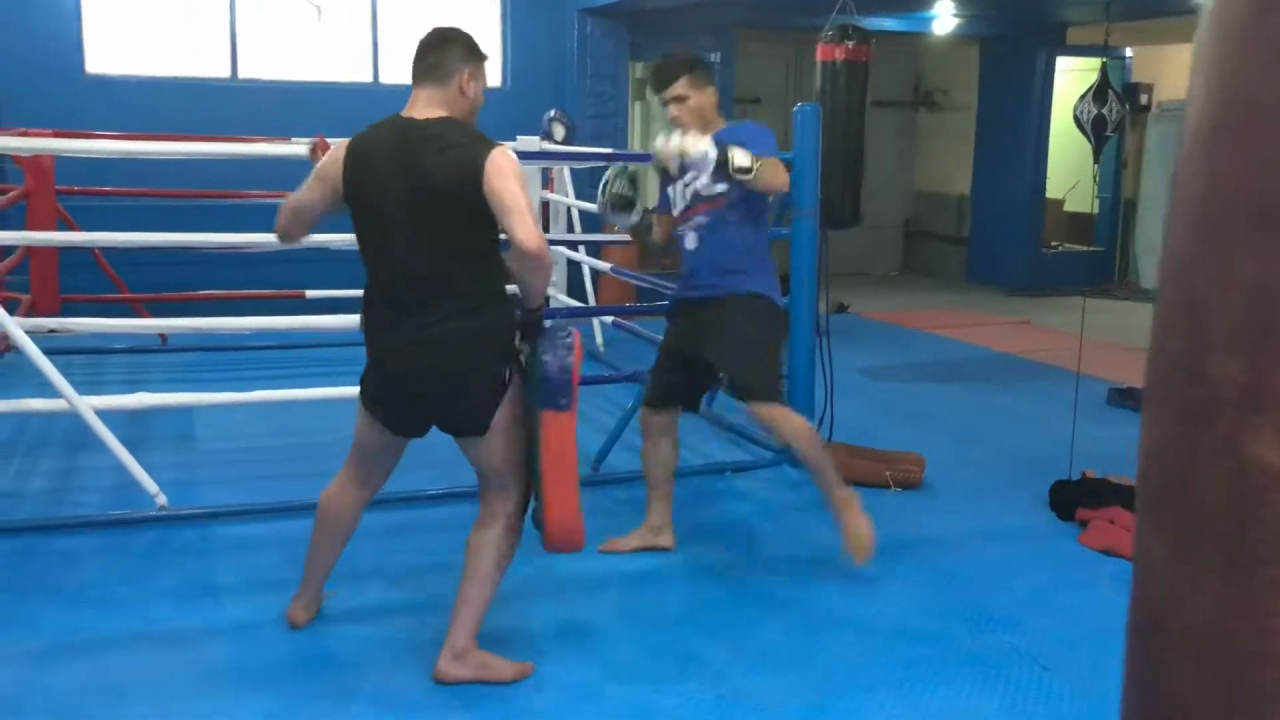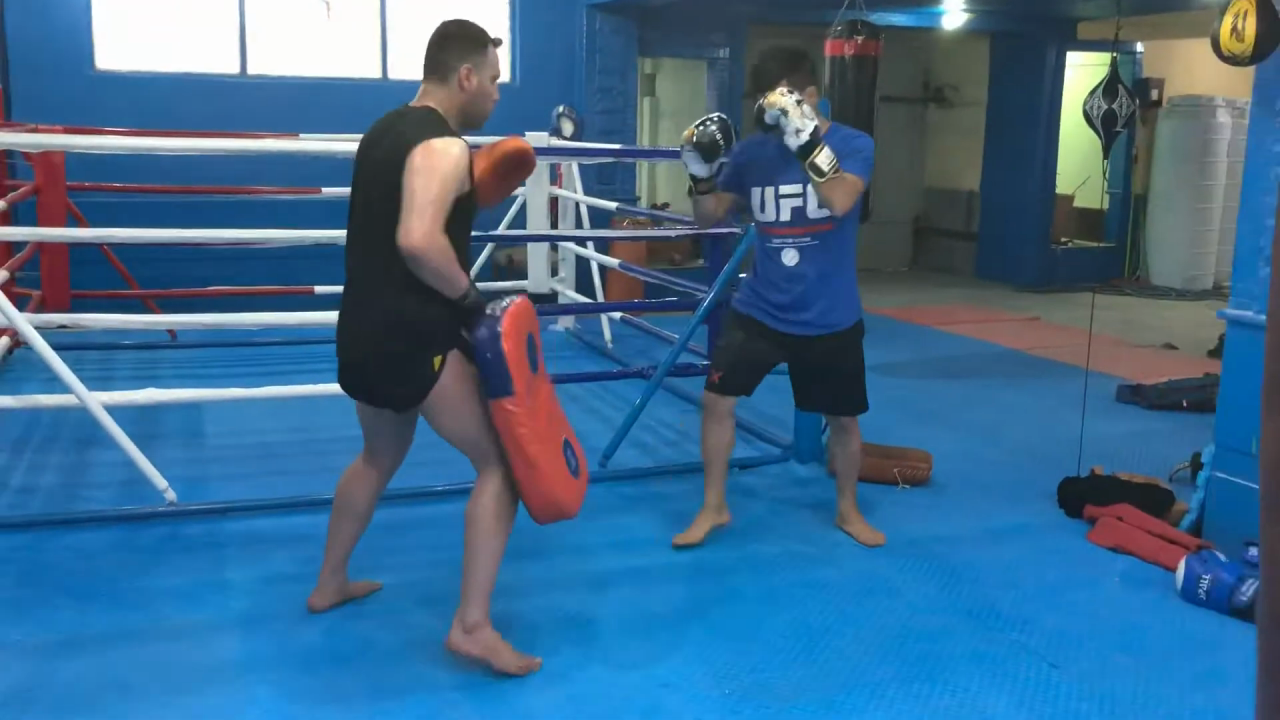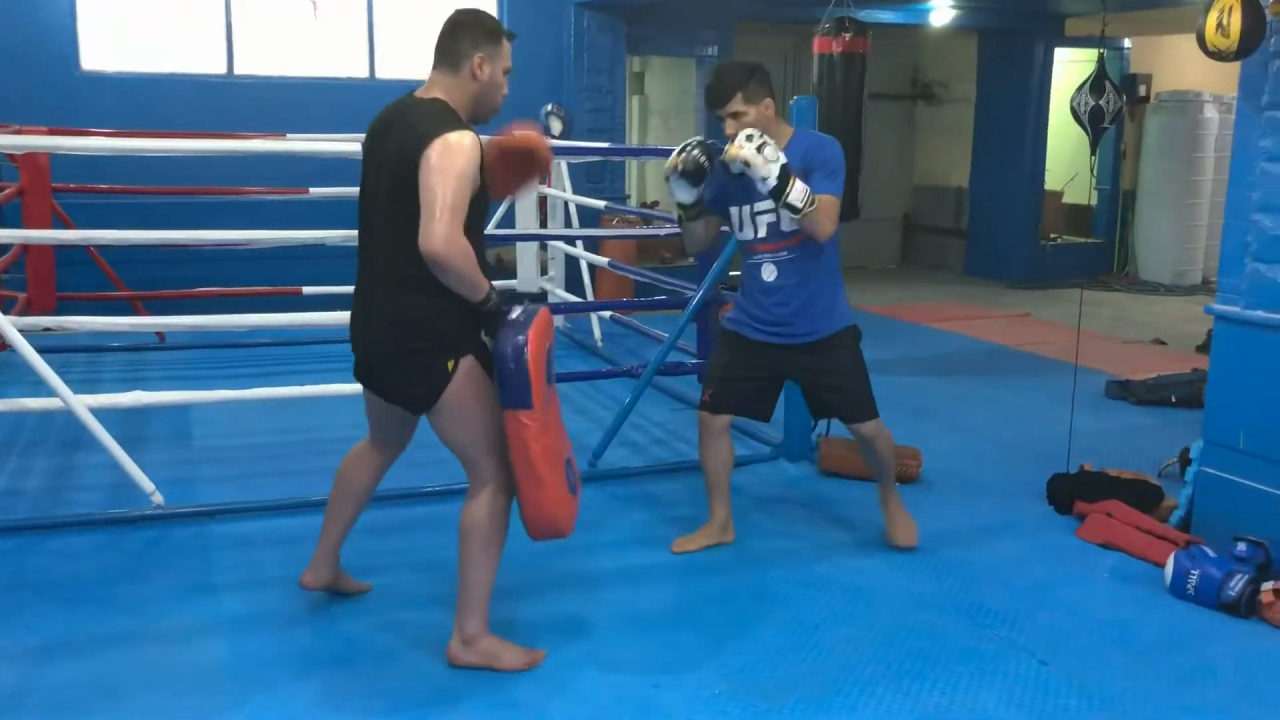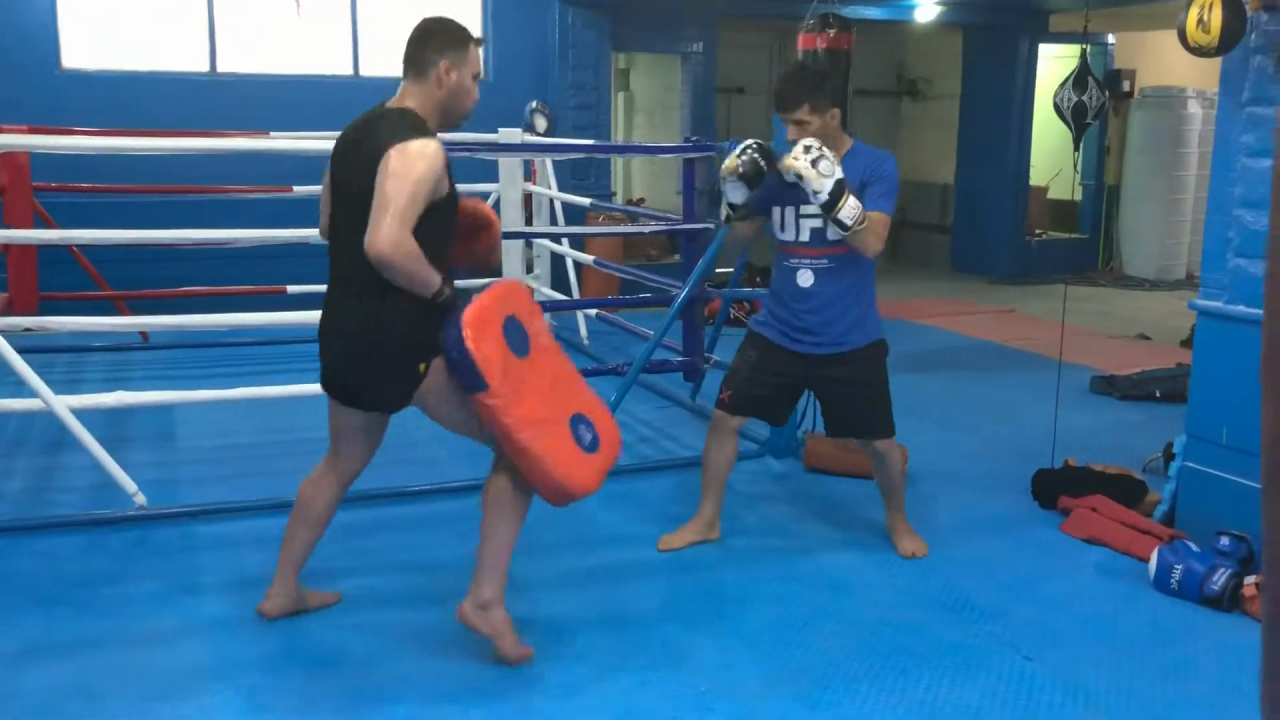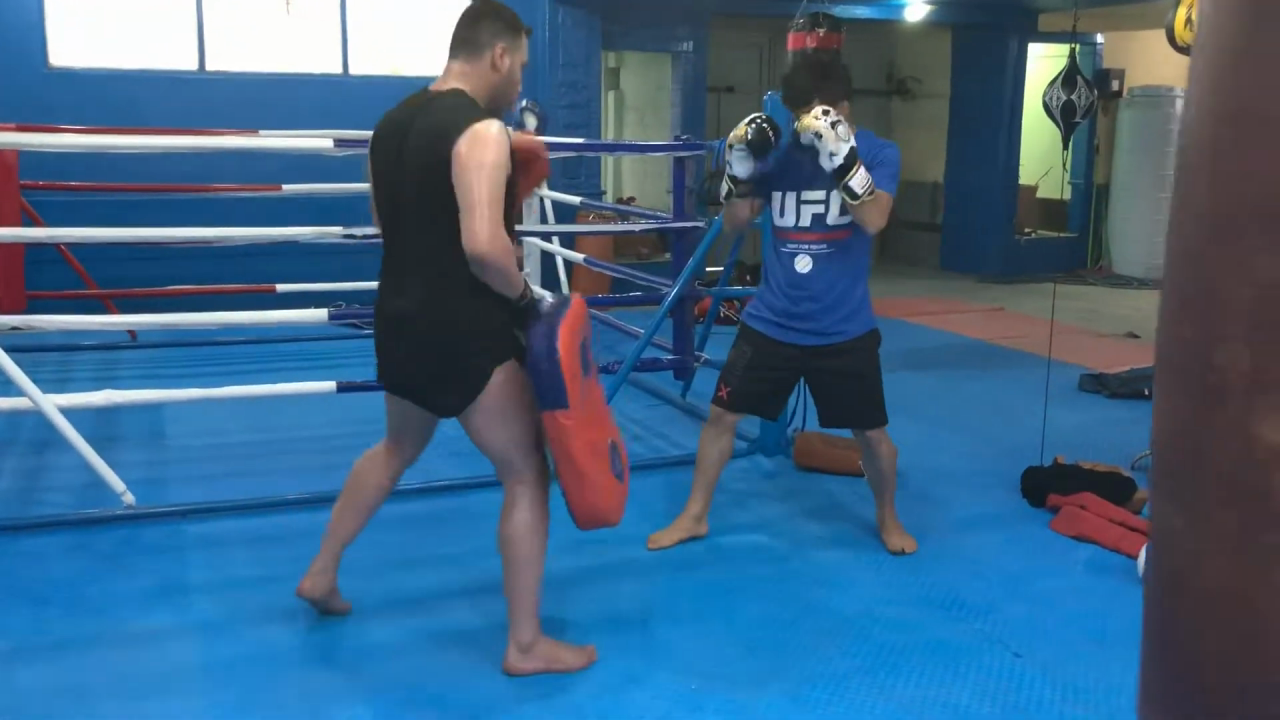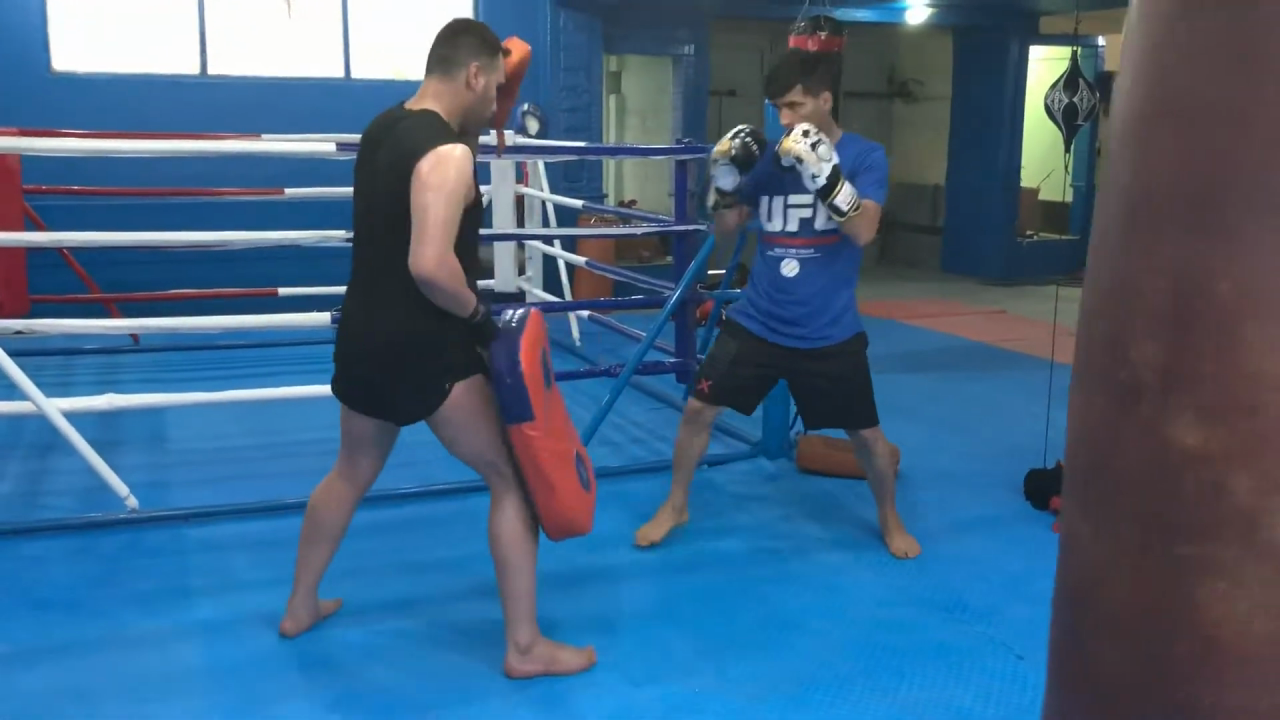
dt=0.4s
person 1, frame 1
left shoulder: (355, 150)
right shoulder: (490, 155)
left elbow: (287, 230)
right elbow: (532, 247)
left wrist: (323, 172)
right wrist: (534, 307)
left hip: (395, 352)
right hip: (478, 354)
left knee: (360, 476)
right knee: (506, 492)
left ankle: (306, 599)
right ankle: (460, 653)
person 1, frame 2
left shoulder: (385, 131)
right shoulder: (444, 145)
right elbow: (417, 240)
left wrist: (479, 190)
right wrist: (469, 295)
left hip: (364, 328)
right hip: (419, 334)
left knee: (379, 456)
right knee: (502, 462)
left ankle: (330, 583)
right ankle: (472, 625)
person 1, frame 3
left shoulder: (391, 119)
right shoulder: (456, 139)
right elbow: (440, 245)
right wrist: (489, 297)
left hip: (377, 319)
right hip: (433, 332)
left knee: (382, 444)
right knee: (493, 473)
left ankle: (323, 565)
right ankle: (471, 637)
person 1, frame 4
left shoulder: (359, 134)
right shoulder: (421, 148)
right elbow: (385, 245)
right wrist: (443, 290)
left hip: (347, 329)
right hip: (405, 335)
left knee: (345, 460)
left ankle: (284, 591)
right ankle: (486, 602)
person 1, frame 5
left shoulder: (393, 123)
right shoulder: (482, 131)
right elbow: (483, 243)
right wrist: (523, 297)
left hip: (400, 322)
right hip: (467, 334)
left knee: (396, 450)
right knee: (528, 475)
left ankle: (320, 578)
right ankle: (526, 644)
person 1, frame 6
left shoulder: (383, 129)
right shoulder: (446, 153)
right elbow: (431, 265)
left wrist: (481, 121)
right wrist: (479, 313)
left hip: (365, 336)
right hip: (428, 349)
left knee: (352, 471)
right knee: (511, 479)
left ankle: (300, 606)
right ankle: (525, 646)
person 2, frame 1
left shoulder: (744, 135)
right shoulder: (674, 160)
left elbow: (776, 183)
right elbow: (659, 237)
left wrist: (714, 156)
right wrist: (632, 217)
left hip: (744, 300)
right hip: (693, 305)
left knee: (765, 408)
right knee: (656, 417)
left ankle: (844, 503)
right ankle: (657, 527)
person 2, frame 2
left shoulder: (854, 144)
right shoulder: (753, 150)
left elbow: (839, 202)
right elbow: (709, 217)
left wrist: (804, 135)
right wrist: (701, 169)
left hip: (831, 316)
right hip: (760, 310)
left knee: (845, 418)
right knee: (717, 399)
left ankle: (847, 510)
right ankle: (714, 507)
person 2, frame 3
left shoulder: (820, 150)
right shoulder: (727, 166)
left elbow: (823, 227)
right elbow: (697, 244)
left wrist: (775, 173)
right wrist: (686, 196)
left hip: (822, 327)
right hip: (751, 327)
left knee: (865, 425)
right knee: (712, 419)
left ankle: (893, 506)
right ankle: (718, 522)
person 2, frame 4
left shoulder: (876, 166)
right shoulder: (780, 166)
left elbow: (871, 243)
right elbow: (737, 240)
left wrist: (829, 187)
right wrist: (737, 193)
left hip: (849, 340)
right hip: (778, 332)
left knee: (879, 442)
right knee: (725, 419)
left ankle: (898, 521)
right ankle: (706, 519)
person 2, frame 5
left shoulder: (879, 153)
right shoulder: (782, 150)
left elbow: (873, 220)
right elbow: (734, 223)
left wrist: (841, 153)
right wrist: (740, 165)
left hip: (843, 330)
right hip: (770, 323)
left knee: (872, 430)
right knee: (723, 414)
left ankle: (888, 517)
right ankle: (694, 516)
person 2, frame 6
left shoulder: (865, 156)
right shoulder: (768, 154)
left elbow: (861, 233)
right elbow: (725, 228)
left wrist: (823, 172)
right wrist: (727, 178)
left hip: (829, 333)
right hip: (757, 323)
left knee: (866, 433)
right knee: (699, 410)
left ankle: (891, 520)
right ankle: (675, 506)
